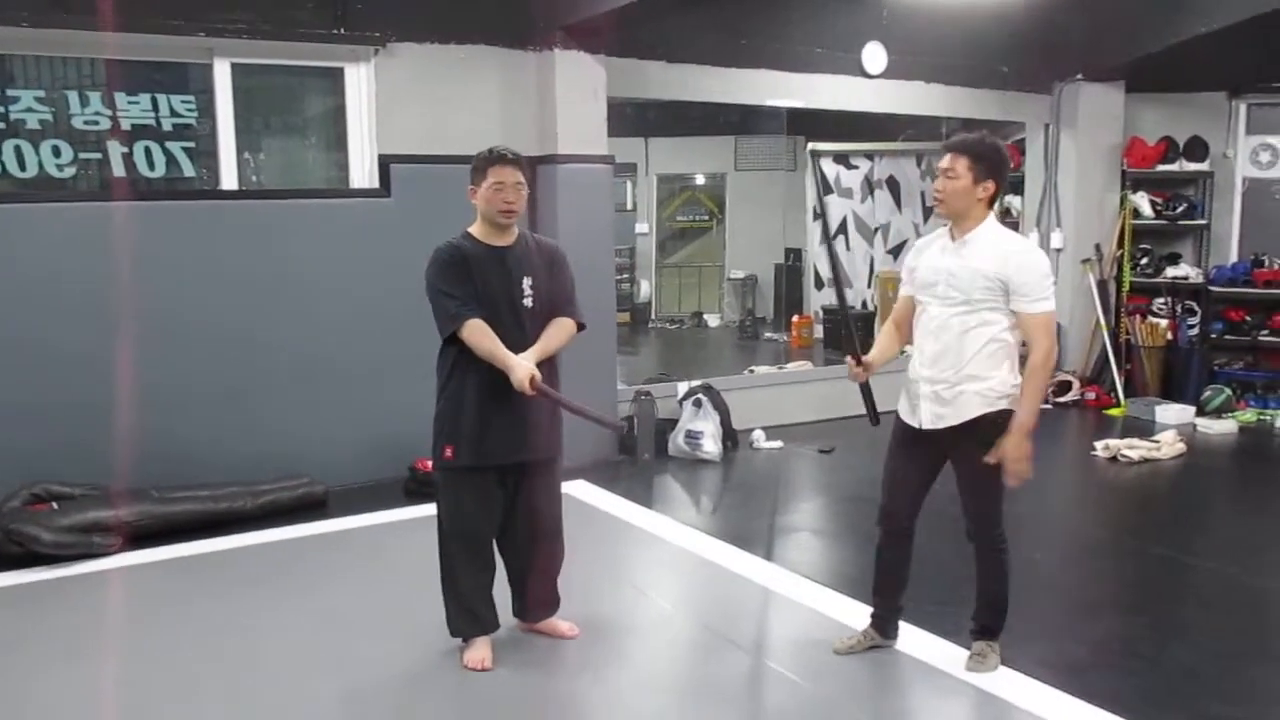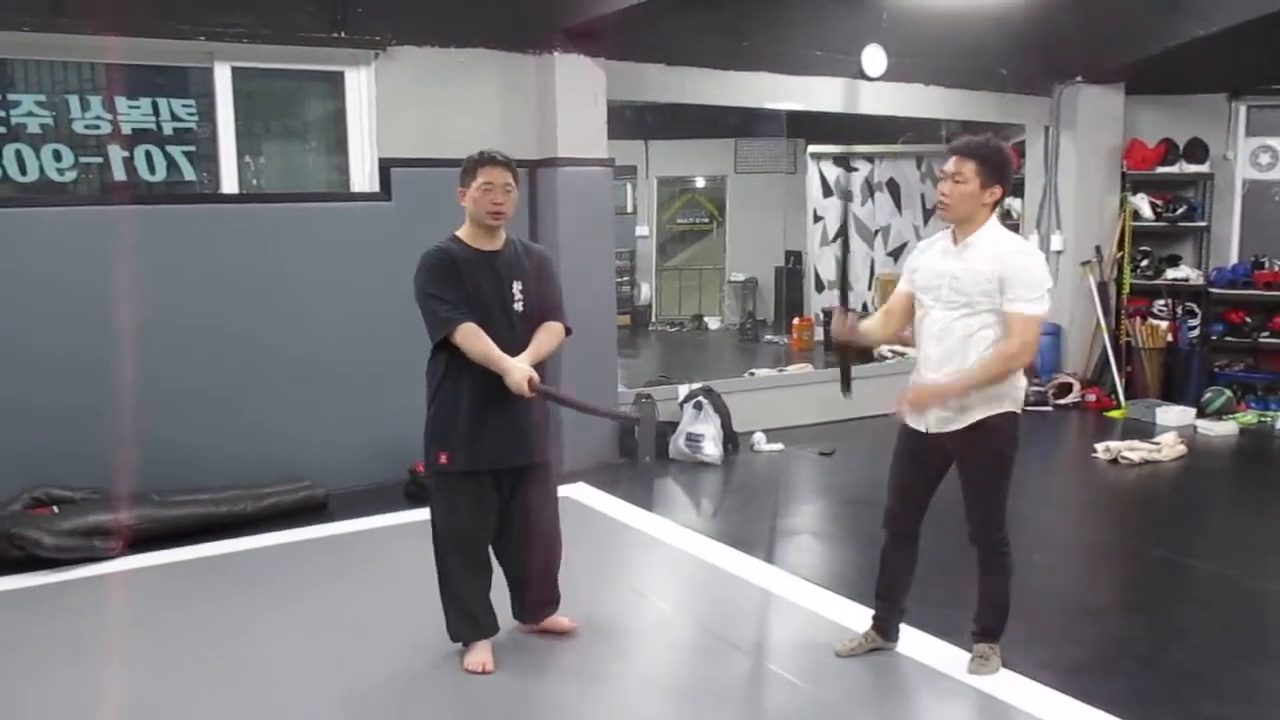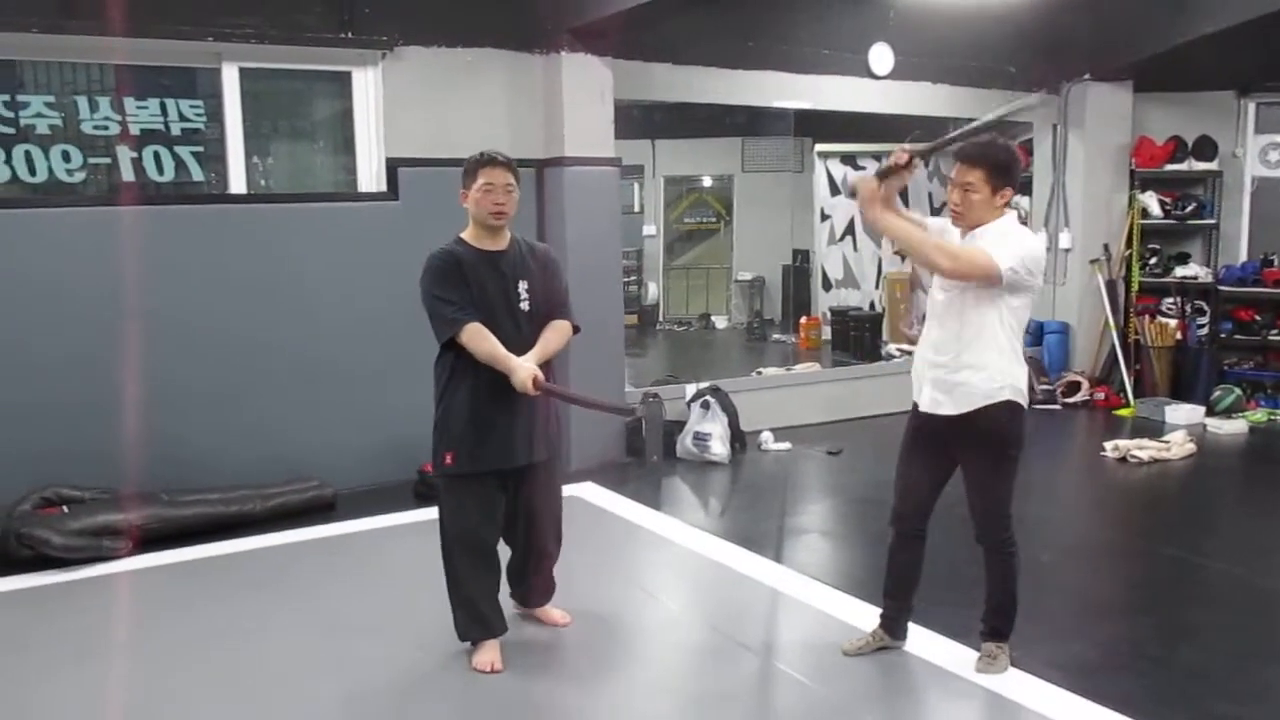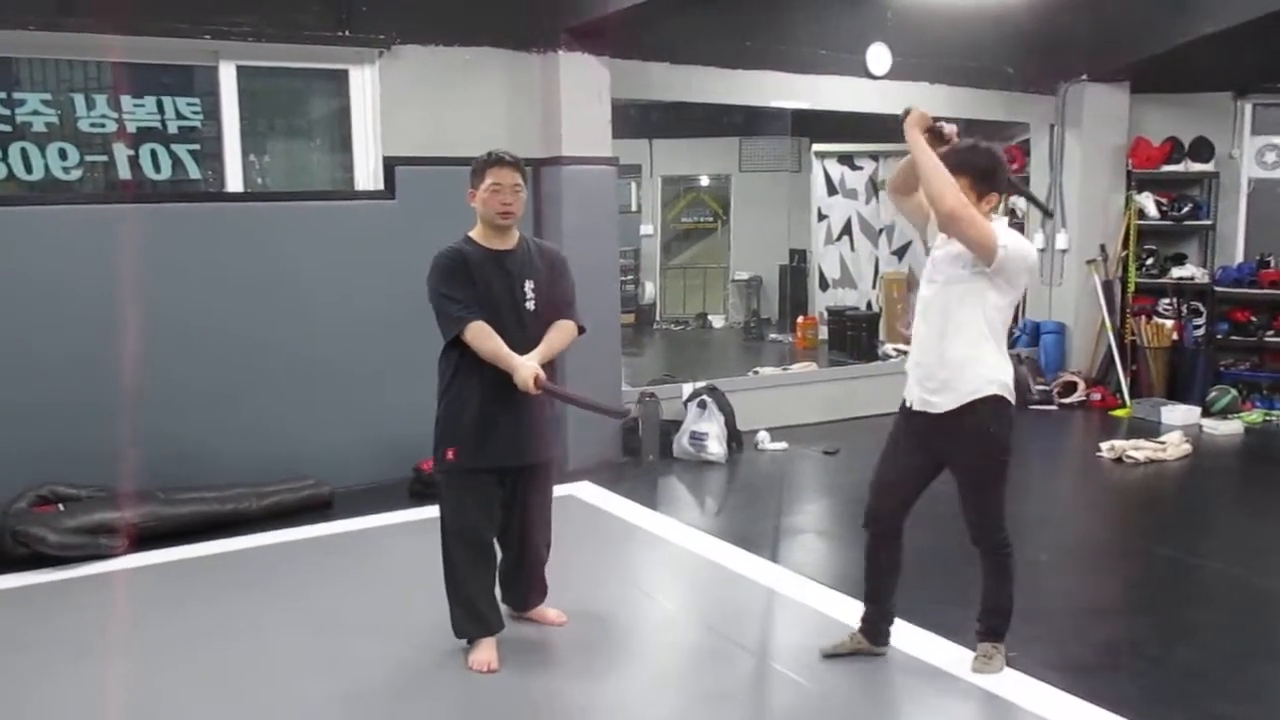
dt=0.3s
person 1, frame 1
left shoulder: (1018, 256)
right shoulder: (923, 250)
left elbow: (1043, 348)
right elbow: (900, 323)
left wrist: (1021, 431)
right wrist: (869, 361)
left hip: (982, 417)
right hip: (917, 412)
left knee: (984, 533)
right knee: (893, 520)
left ankle: (986, 638)
right ankle: (883, 624)
person 1, frame 2
left shoulder: (1018, 258)
right shoulder: (926, 251)
left elbow: (1021, 349)
right elbow: (893, 319)
left wrist: (947, 390)
right wrist: (858, 331)
left hip: (984, 419)
right hip: (922, 415)
left knee: (987, 535)
right knee: (899, 524)
left ankle: (988, 640)
right ankle: (884, 627)
person 1, frame 3
left shoulder: (1023, 248)
right shoulder: (953, 232)
left elbow: (950, 263)
right elbow: (896, 220)
left wrist: (881, 214)
right wrist: (888, 188)
left hip: (989, 410)
right hip: (932, 404)
left knee: (993, 531)
right knee: (907, 518)
left ankle: (996, 639)
right ankle: (892, 625)
person 1, frame 4
left shoulder: (1013, 251)
right shoulder: (945, 235)
left elbow: (953, 209)
right elbow: (901, 191)
left wrist: (916, 140)
right wrist: (923, 147)
left hip: (977, 409)
right hip: (921, 405)
left knee: (987, 532)
right knee: (881, 514)
left ankle: (992, 638)
right ankle: (874, 629)
person 2, frame 1
left shoulder: (548, 256)
right shoulder: (451, 259)
left elbow: (566, 319)
right elbow: (468, 324)
left wrist: (531, 358)
right wrist: (509, 364)
left hip: (534, 412)
right hip: (469, 415)
left knee: (539, 523)
right knee: (467, 529)
left ankle: (537, 610)
right ankle: (476, 630)
person 2, frame 2
left shoulder: (535, 260)
right shoulder: (439, 263)
left elbow: (554, 323)
right elbow: (460, 328)
left wrist: (525, 360)
right wrist: (505, 366)
left hip: (524, 416)
right hip: (461, 420)
left knee: (536, 525)
right knee: (463, 533)
left ankle: (536, 610)
right ankle: (475, 633)
person 2, frame 3
left shoulder: (541, 259)
right shoulder: (445, 264)
left elbow: (561, 322)
right elbow: (467, 329)
left wrist: (532, 360)
right wrist: (511, 365)
left hip: (531, 414)
right hip: (468, 418)
left knee: (540, 523)
right knee: (470, 532)
left ankle: (532, 596)
right ankle: (484, 632)
person 2, frame 4
left shoulder: (548, 259)
right shoulder: (452, 262)
left elbow: (567, 322)
right elbow: (471, 326)
left wrist: (535, 358)
right wrist: (514, 364)
left hip: (532, 413)
right hip: (470, 416)
left knee: (531, 521)
right knee: (469, 528)
left ankle: (525, 597)
right ankle: (481, 631)
